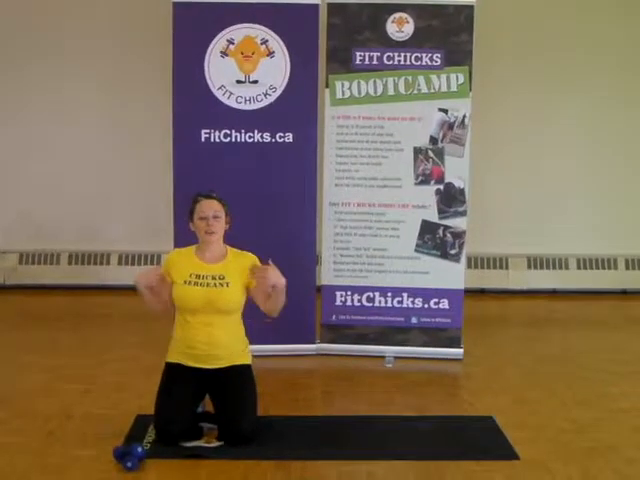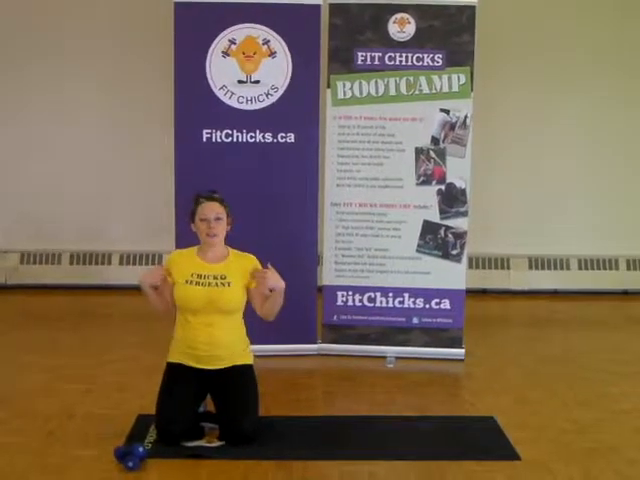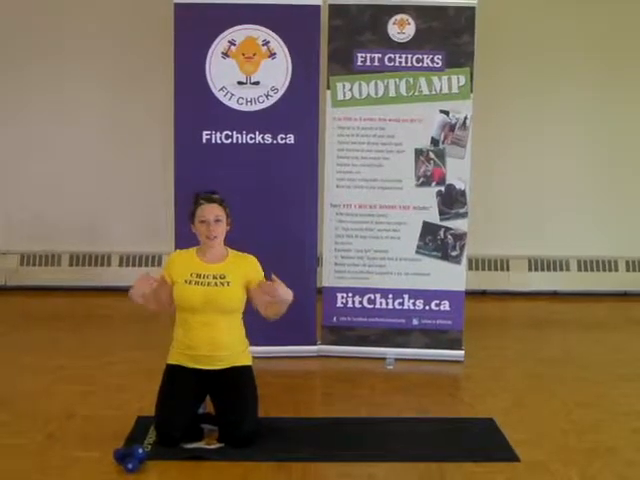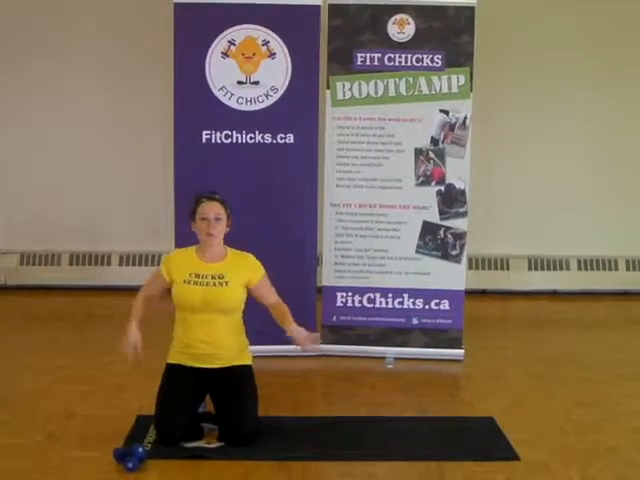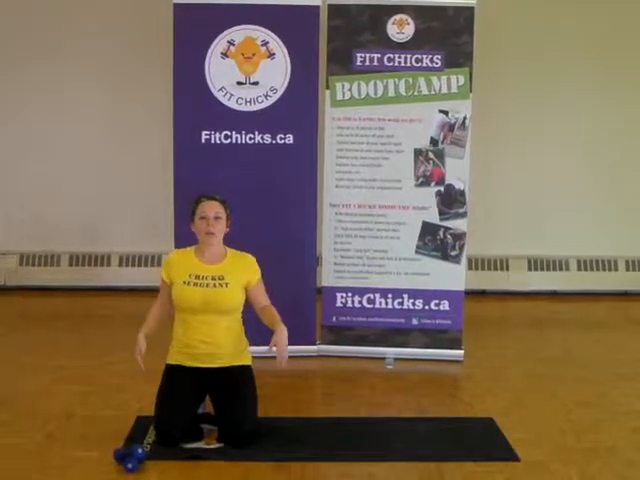
dt=0.2s
person 1, frame 1
left shoulder: (247, 262)
right shoulder: (175, 260)
left elbow: (270, 310)
right elbow: (165, 307)
left wrist: (279, 285)
right wrist: (143, 286)
left hip: (232, 361)
right hip: (184, 360)
left knee: (241, 434)
right knee: (168, 432)
left ankle: (218, 414)
right ankle: (194, 410)
person 1, frame 2
left shoulder: (247, 263)
right shoulder: (177, 261)
left elbow: (267, 313)
right elbow: (168, 309)
left wrist: (279, 288)
right wrist: (147, 286)
left hip: (233, 362)
right hip: (185, 361)
left knee: (243, 434)
right knee: (169, 433)
left ankle: (219, 414)
right ankle: (195, 409)
person 1, frame 3
left shoulder: (246, 264)
right shoulder: (177, 261)
left elbow: (268, 311)
right elbow: (162, 305)
left wrist: (284, 298)
right wrist: (139, 295)
left hip: (232, 363)
right hip: (184, 362)
left knee: (242, 436)
right knee: (168, 434)
left ankle: (218, 414)
right ankle: (194, 411)
person 1, frame 4
left shoulder: (247, 263)
right shoulder: (175, 260)
left elbow: (274, 302)
right elbow: (147, 294)
left wrist: (292, 327)
right wrist: (133, 324)
left hip: (232, 362)
right hip: (184, 361)
left knee: (243, 435)
right knee: (168, 433)
left ankle: (221, 407)
right ankle: (195, 410)
person 1, frame 5
left shoulder: (246, 263)
right shoulder: (175, 261)
left elbow: (263, 305)
right elbow: (164, 304)
left wrist: (279, 329)
right wrist: (143, 334)
left hip: (232, 362)
right hip: (184, 361)
left knee: (242, 435)
right knee: (168, 434)
left ankle: (221, 409)
right ankle: (194, 410)
